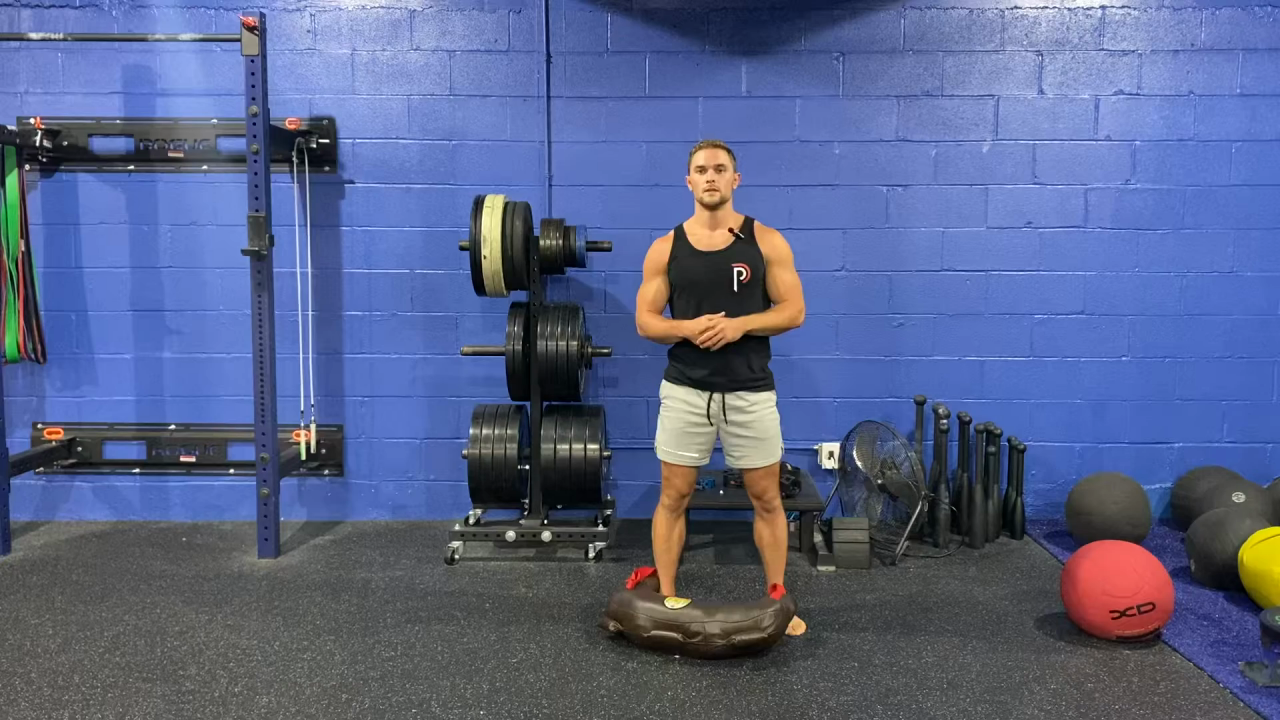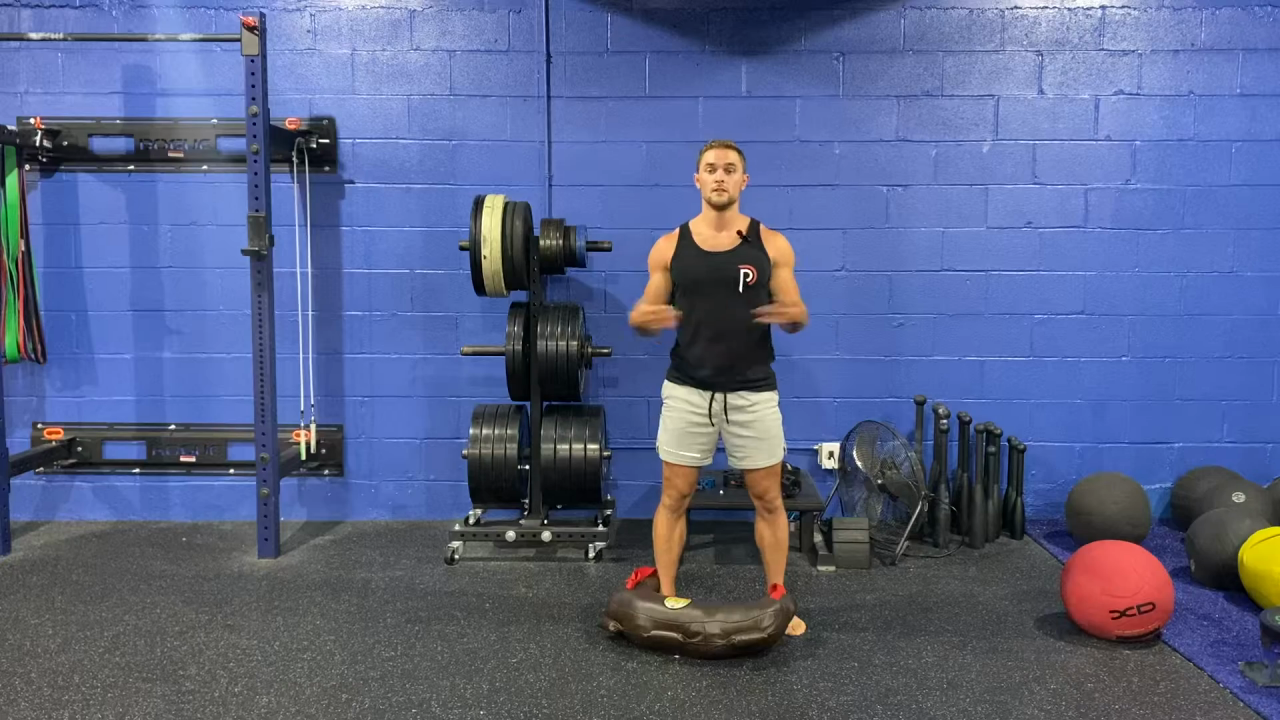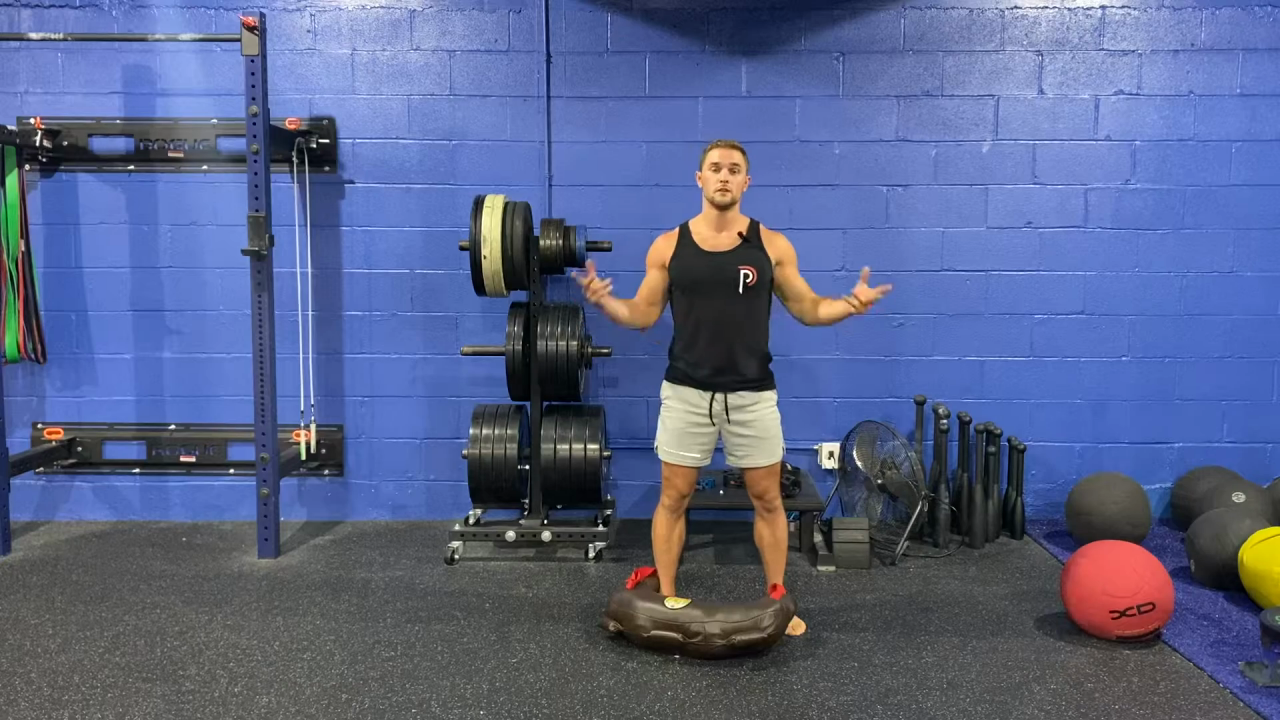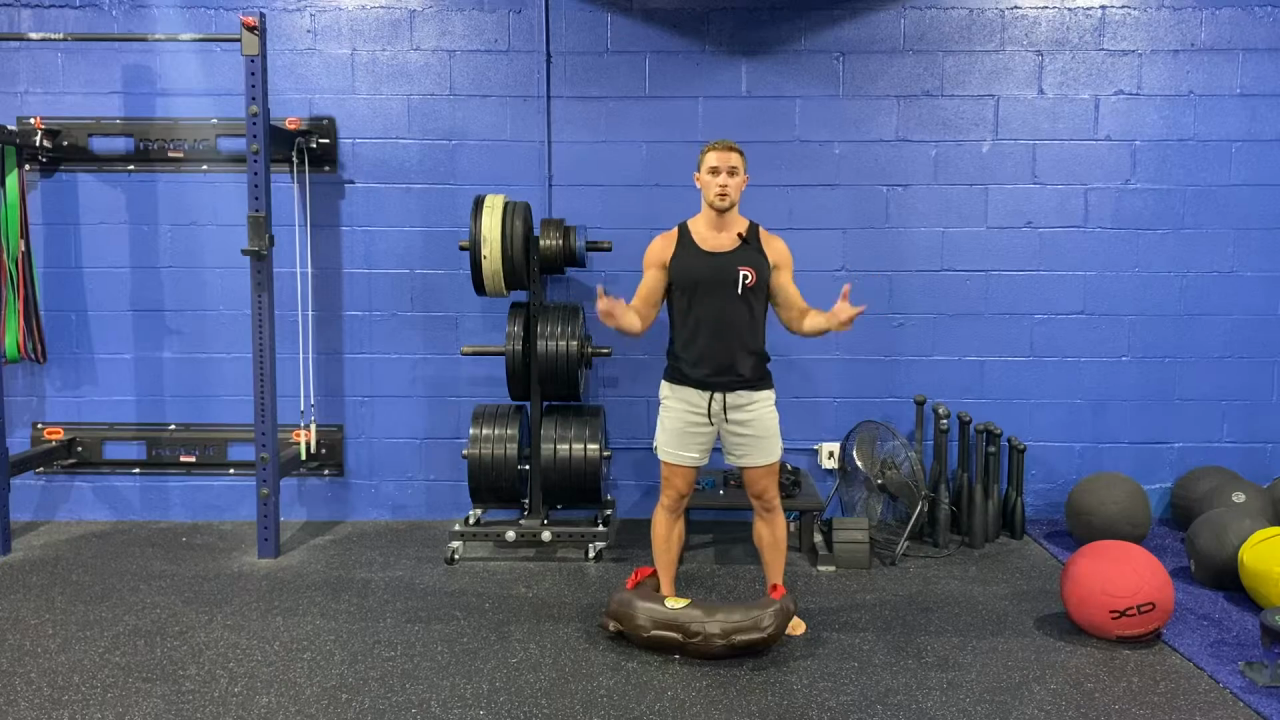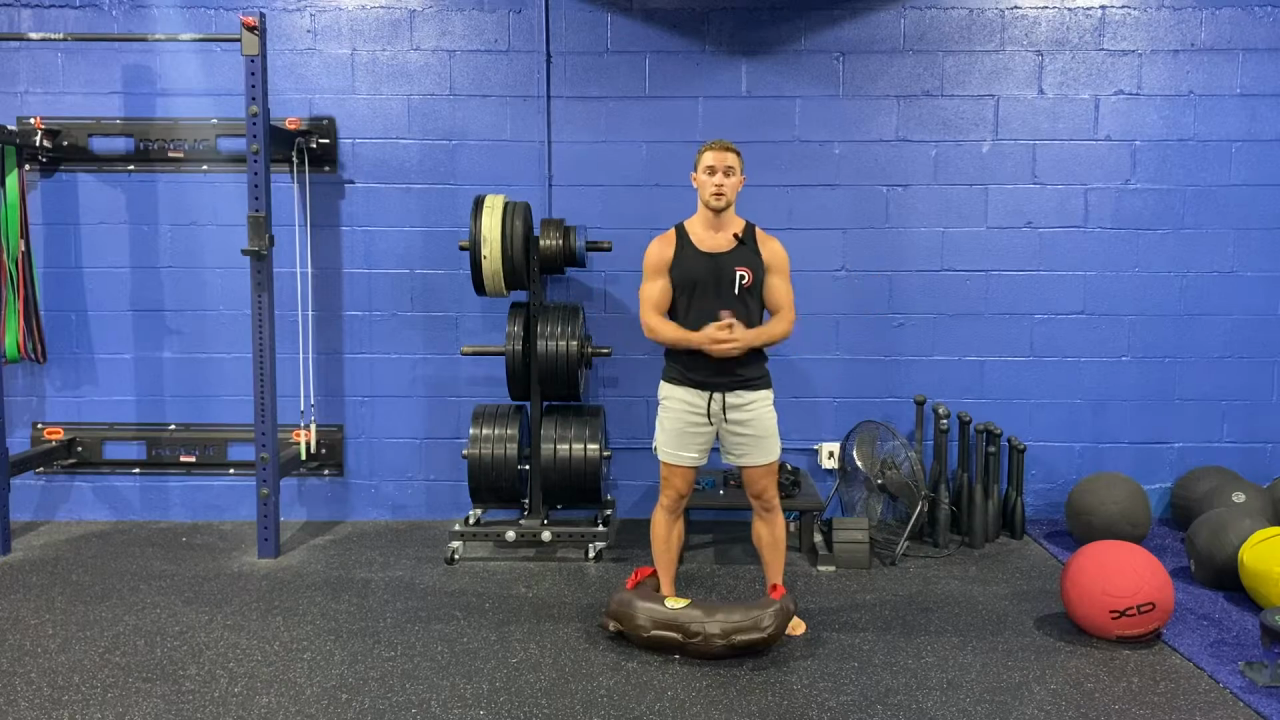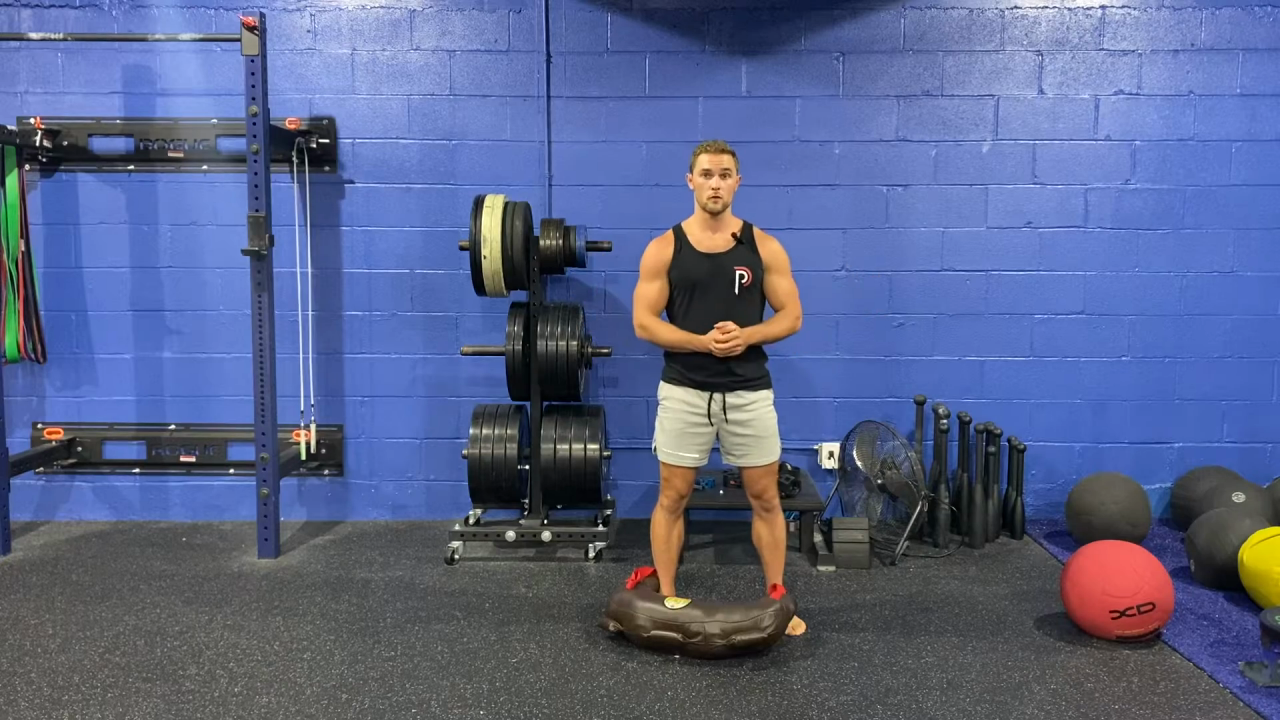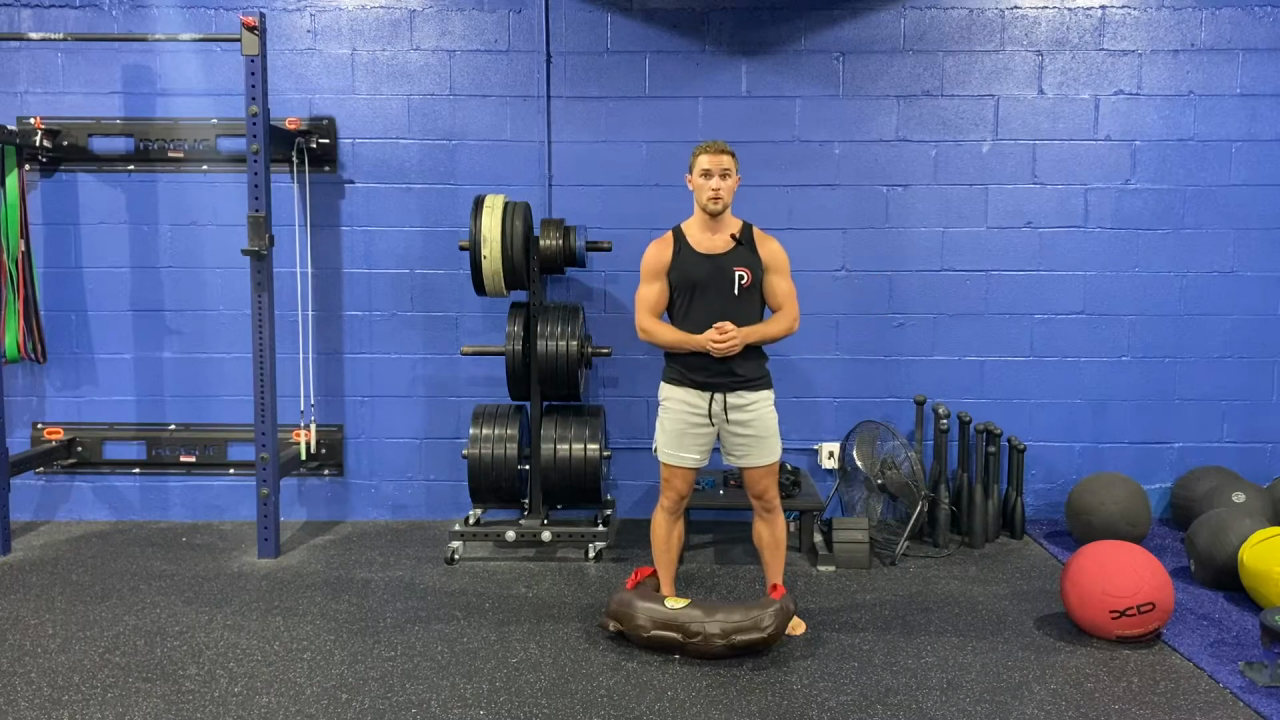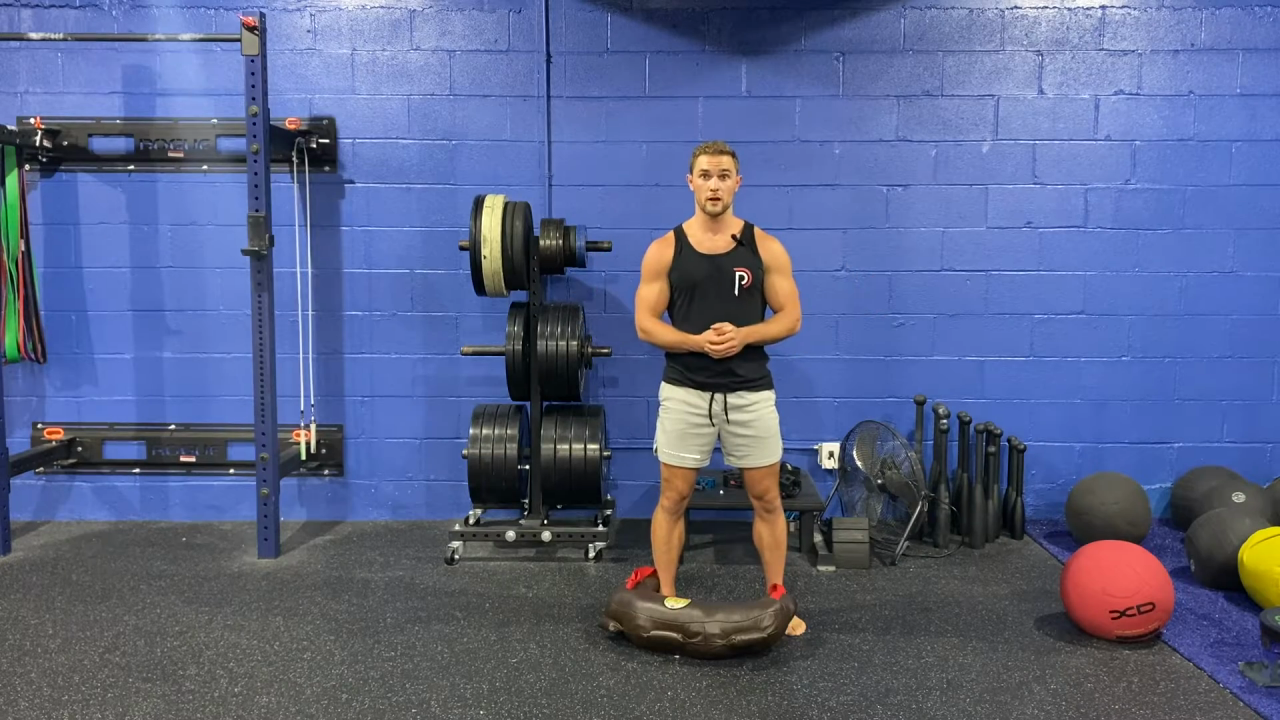
dt=0.2s
person 1, frame 1
left shoulder: (767, 241)
right shoulder: (665, 248)
left elbow: (794, 311)
right elbow: (645, 321)
left wrist: (739, 325)
right wrist: (686, 329)
left hip: (751, 392)
right hip: (684, 390)
left knee: (766, 498)
right knee: (673, 497)
right ankle: (666, 600)
person 1, frame 2
left shoulder: (772, 244)
right shoulder: (670, 246)
left elbow: (795, 312)
right elbow: (645, 313)
left wrist: (789, 315)
right wrist: (647, 318)
left hip: (754, 392)
right hip: (688, 390)
left knee: (768, 498)
right knee: (674, 496)
right ankle: (666, 600)
person 1, frame 3
left shoulder: (773, 245)
right shoulder: (669, 244)
left elbow: (807, 308)
right elbow: (643, 314)
left wrist: (850, 305)
right wrist: (606, 301)
left hip: (753, 393)
right hip: (686, 392)
left knee: (767, 499)
right knee: (674, 497)
right ankle: (666, 600)
person 1, frame 4
left shoulder: (768, 245)
right shoulder: (666, 246)
left elbow: (795, 313)
right elbow: (641, 312)
left wrist: (830, 319)
right wrist: (617, 317)
left hip: (750, 392)
right hip: (684, 391)
left knee: (765, 498)
right knee: (672, 496)
right ankle: (664, 600)
person 1, frame 5
left shoulder: (765, 247)
right shoulder: (665, 246)
left elbow: (784, 318)
right elbow: (651, 321)
left wrist: (747, 338)
right wrist: (700, 339)
left hip: (749, 391)
right hip: (683, 390)
left knee: (764, 498)
right knee: (672, 496)
right ankle: (665, 599)
person 1, frame 6
left shoulder: (765, 246)
right shoulder: (663, 248)
left elbow: (791, 316)
right elbow: (644, 322)
left wrist: (746, 336)
right wrist: (702, 341)
left hip: (749, 391)
right hip: (683, 391)
left knee: (765, 498)
right knee: (672, 497)
right ankle: (665, 599)
person 1, frame 7
left shoulder: (764, 246)
right shoulder: (663, 250)
left elbow: (789, 317)
right elbow: (645, 324)
left wrist: (743, 335)
right wrist: (699, 340)
left hip: (750, 392)
right hip: (684, 392)
left knee: (766, 498)
right knee: (672, 498)
right ankle: (666, 600)
person 1, frame 8
left shoulder: (765, 246)
right shoulder: (664, 250)
left elbow: (790, 317)
right elbow: (646, 323)
left wrist: (743, 335)
right wrist: (697, 340)
left hip: (751, 392)
right hip: (685, 392)
left knee: (767, 499)
right knee: (673, 498)
right ankle: (666, 600)
